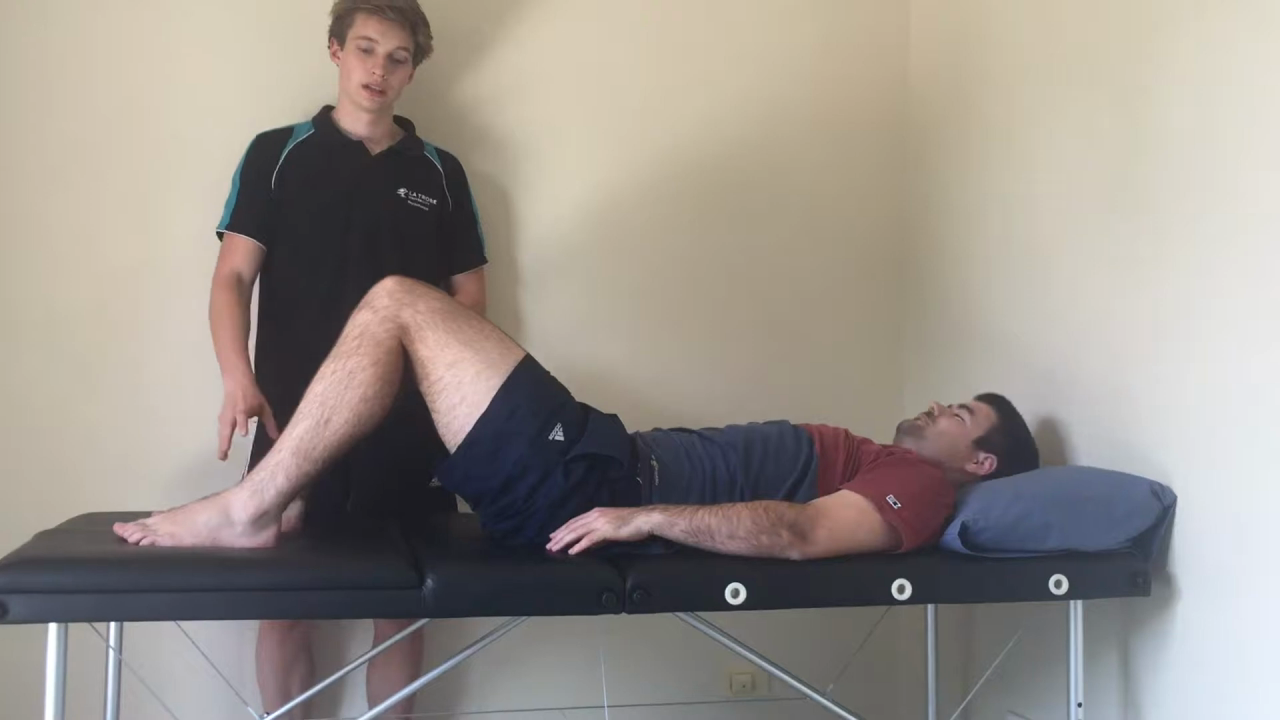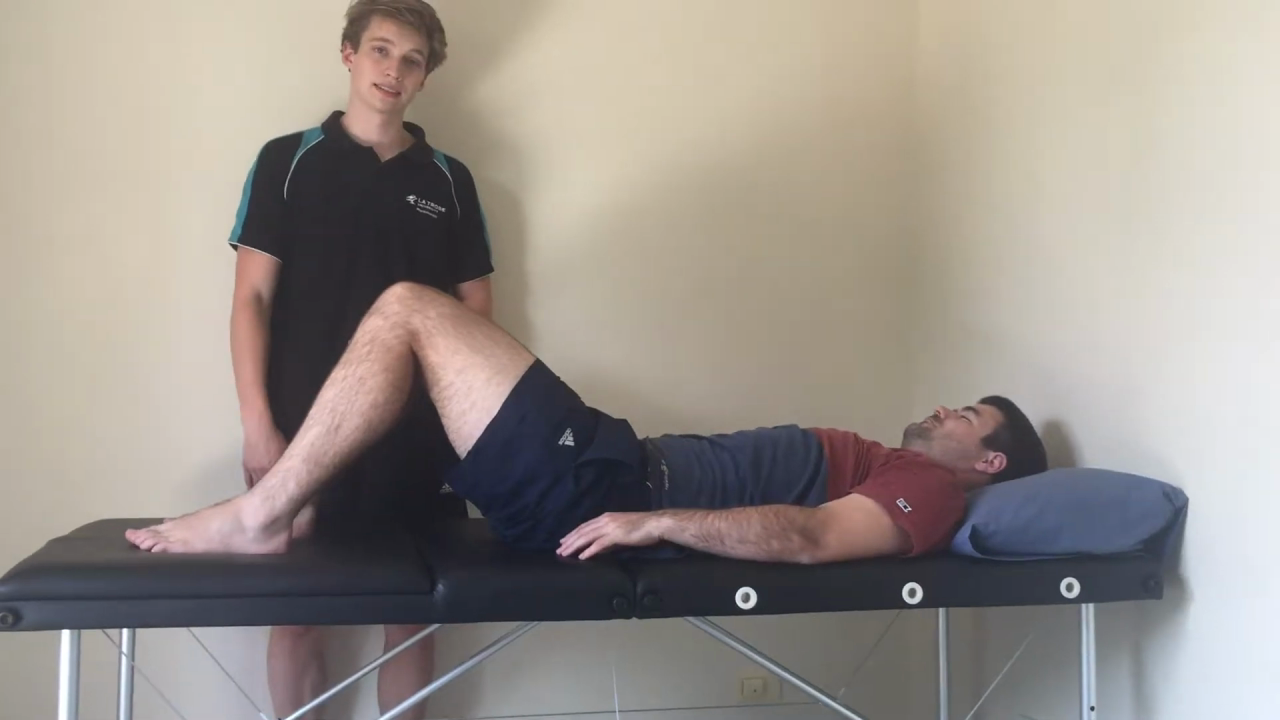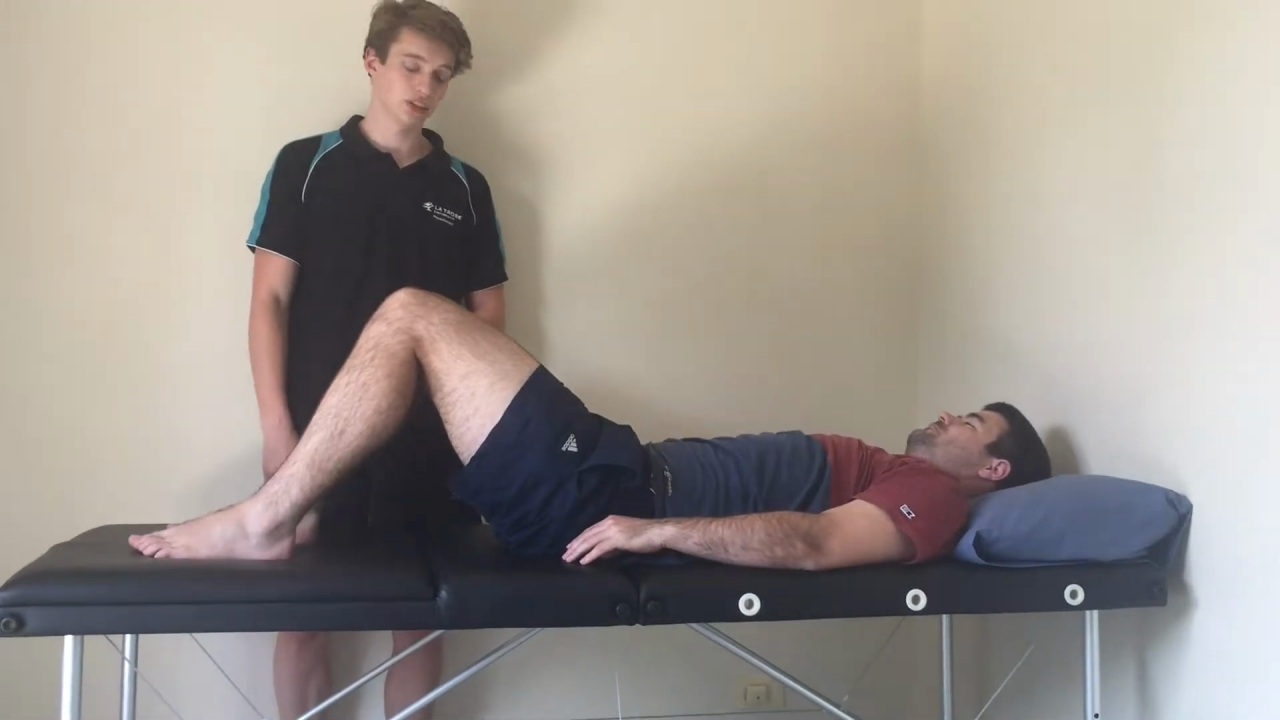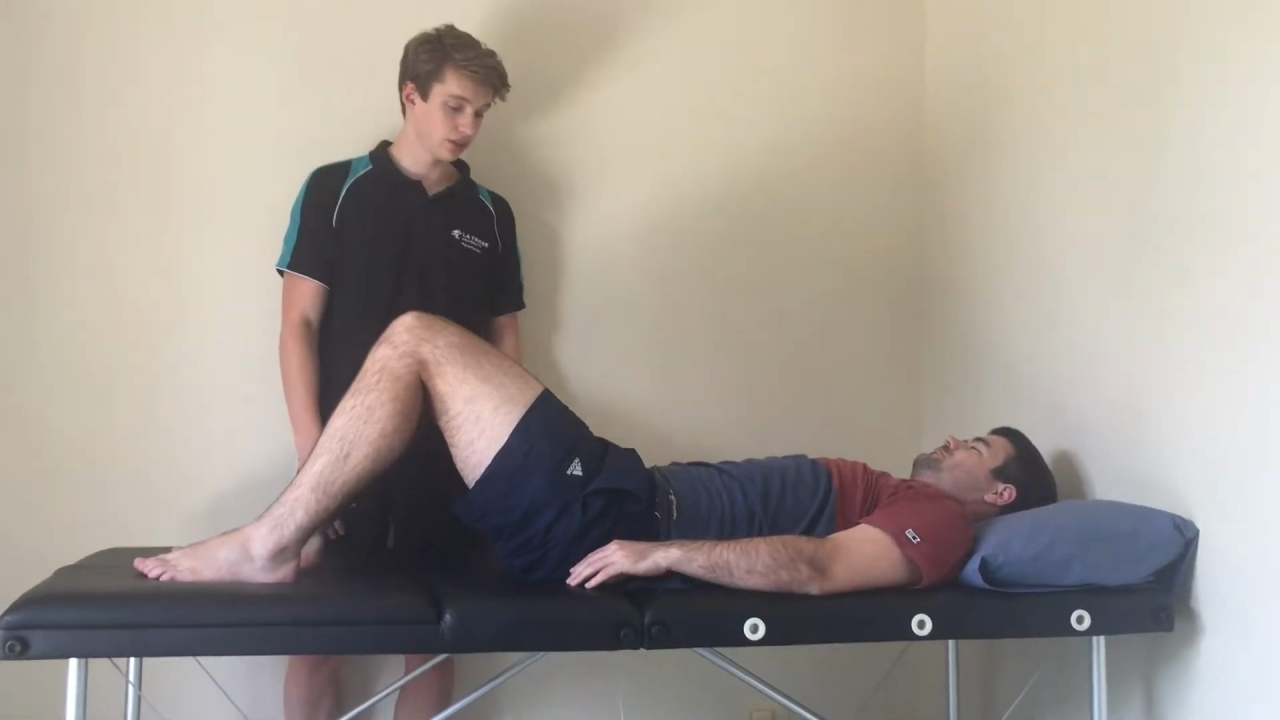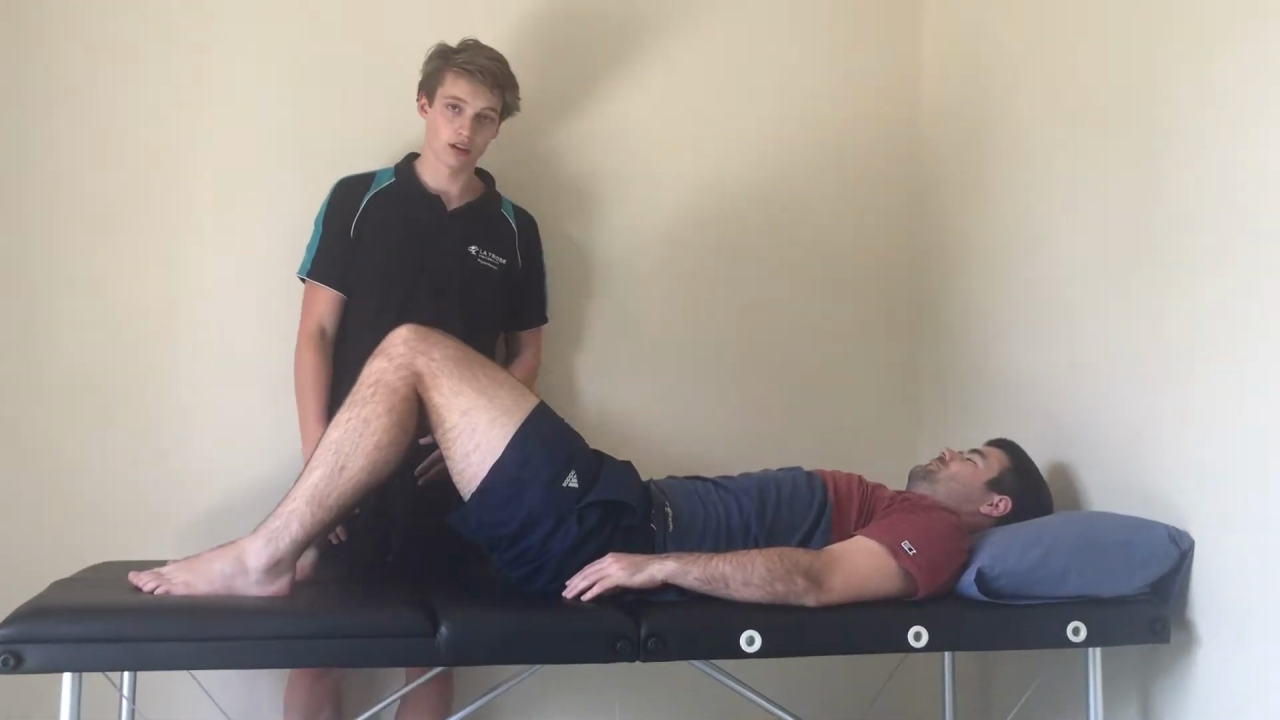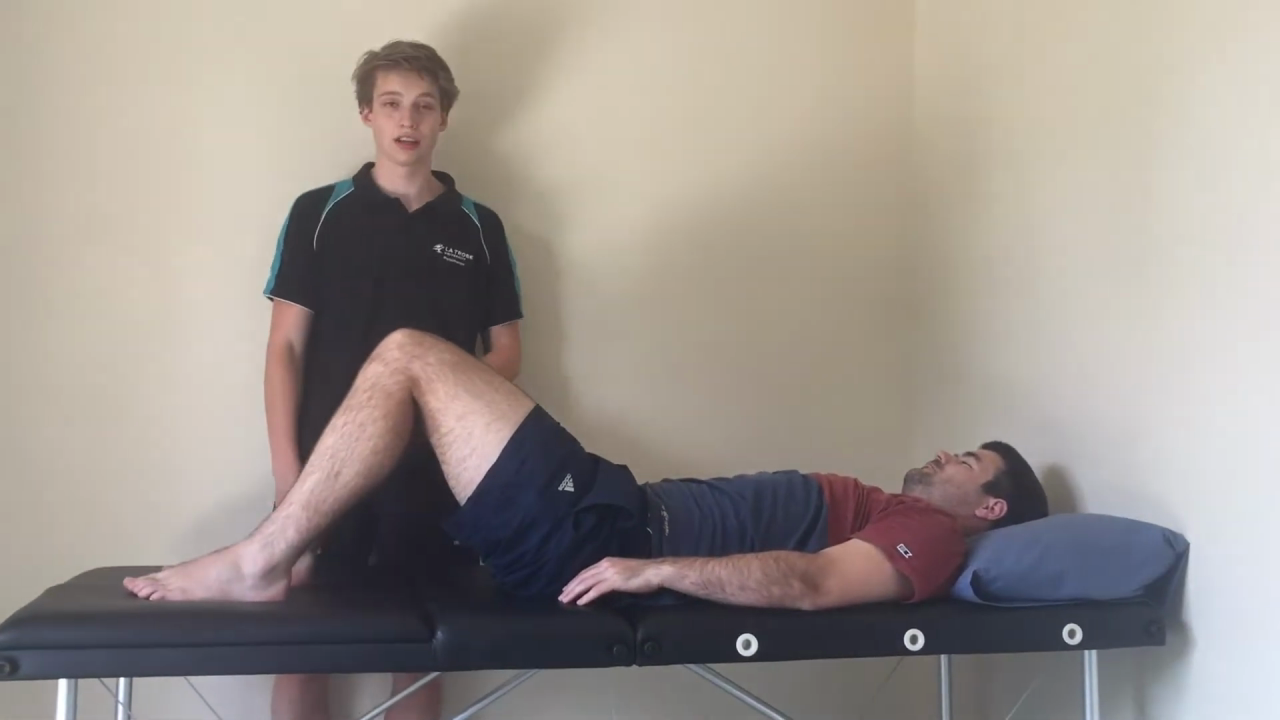
dt=0.7s
person 1, frame 1
left shoulder: (916, 489)
right shoulder: (875, 470)
left elbow: (796, 535)
left wrist: (642, 517)
left hip: (592, 486)
right hip: (610, 468)
left knee: (397, 302)
right knee: (406, 311)
left ankle: (247, 509)
right ankle: (273, 500)
person 1, frame 2
left shoulder: (927, 491)
right shoulder: (886, 471)
left elbow: (808, 538)
left wrist: (653, 522)
left hip: (604, 491)
right hip: (624, 471)
left knee: (408, 309)
right knee: (414, 320)
left ankle: (262, 514)
right ankle: (288, 505)
person 1, frame 3
left shoulder: (930, 499)
right shoulder: (887, 476)
left elbow: (811, 545)
left wrist: (655, 530)
left hip: (607, 496)
right hip: (627, 477)
left knee: (412, 314)
right knee: (422, 325)
left ankle: (265, 520)
right ankle: (287, 513)
person 1, frame 4
left shoulder: (937, 523)
right shoulder: (894, 500)
left elbow: (814, 569)
left wrist: (662, 551)
left hip: (612, 520)
right hip: (634, 501)
left knee: (418, 338)
right knee: (424, 352)
left ankle: (269, 543)
right ankle: (287, 537)
person 1, frame 5
left shoulder: (933, 534)
right shoulder: (887, 509)
left elbow: (813, 581)
left wrist: (658, 564)
left hip: (609, 533)
right hip: (631, 513)
left knee: (412, 350)
right knee: (423, 362)
left ankle: (263, 557)
right ankle: (277, 549)
person 1, frame 6
left shoulder: (928, 537)
right shoulder: (882, 514)
left elbow: (808, 584)
left wrist: (654, 569)
left hip: (602, 537)
right hip: (625, 516)
left knee: (408, 355)
right knee: (413, 367)
left ankle: (259, 562)
right ankle: (283, 553)
person 2, frame 1
left shoulder: (439, 170)
right shoulder: (276, 154)
left elbow: (470, 294)
right elbow: (233, 276)
right wrist: (238, 378)
left hip: (408, 421)
right hip: (297, 416)
person 2, frame 2
left shoulder: (447, 179)
right shoulder: (287, 161)
left elbow: (476, 305)
right elbow: (252, 299)
right wrist: (257, 424)
left hip: (418, 429)
right hip: (308, 425)
person 2, frame 3
left shoulder: (464, 185)
right shoulder: (306, 165)
left elbow: (489, 310)
right elbow: (270, 302)
right wrist: (277, 426)
left hip: (429, 433)
right hip: (323, 427)
person 2, frame 4
left shoulder: (490, 213)
right shoulder: (335, 189)
left elbow: (504, 337)
right elbow: (299, 326)
right wrist: (311, 451)
left hip: (450, 456)
person 2, frame 5
left shoulder: (514, 230)
right shoulder: (357, 201)
left elbow: (525, 354)
right elbow: (316, 333)
right wrist: (317, 457)
left hip: (450, 466)
person 2, frame 6
left shoulder: (478, 226)
right shoulder: (318, 213)
left elbow: (506, 352)
right elbow: (286, 349)
right wrist: (286, 470)
left hip: (434, 469)
